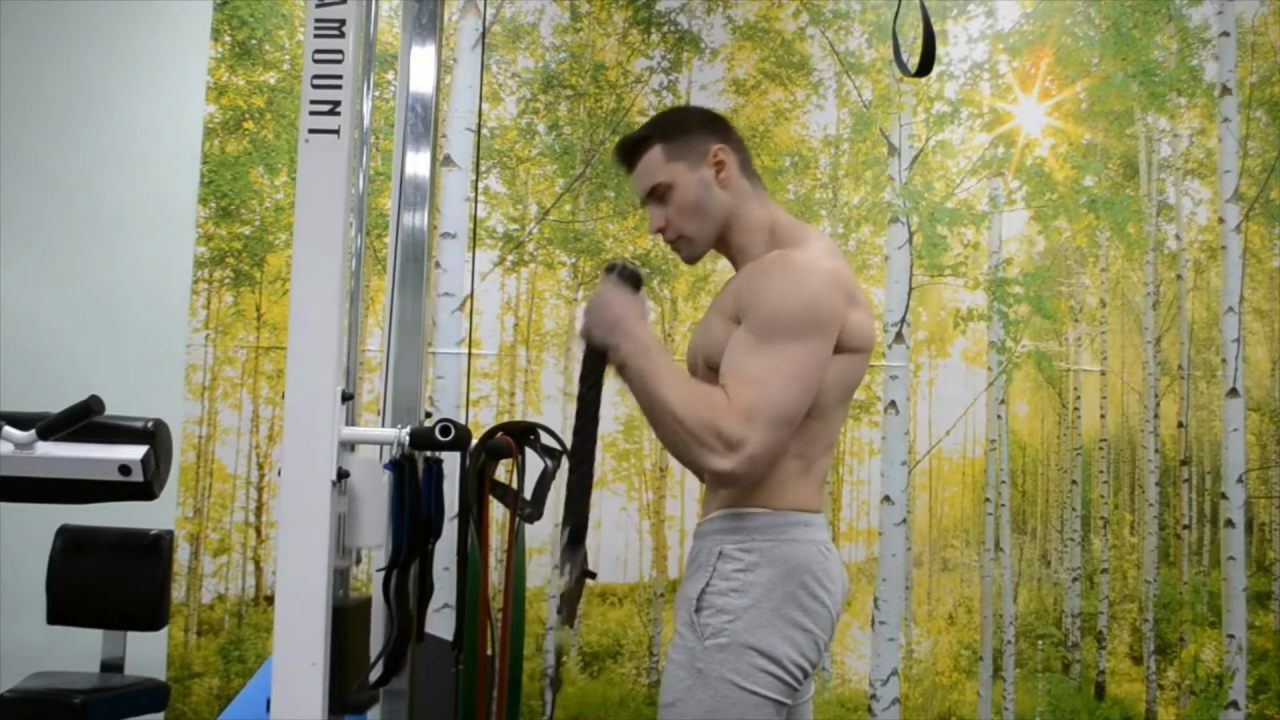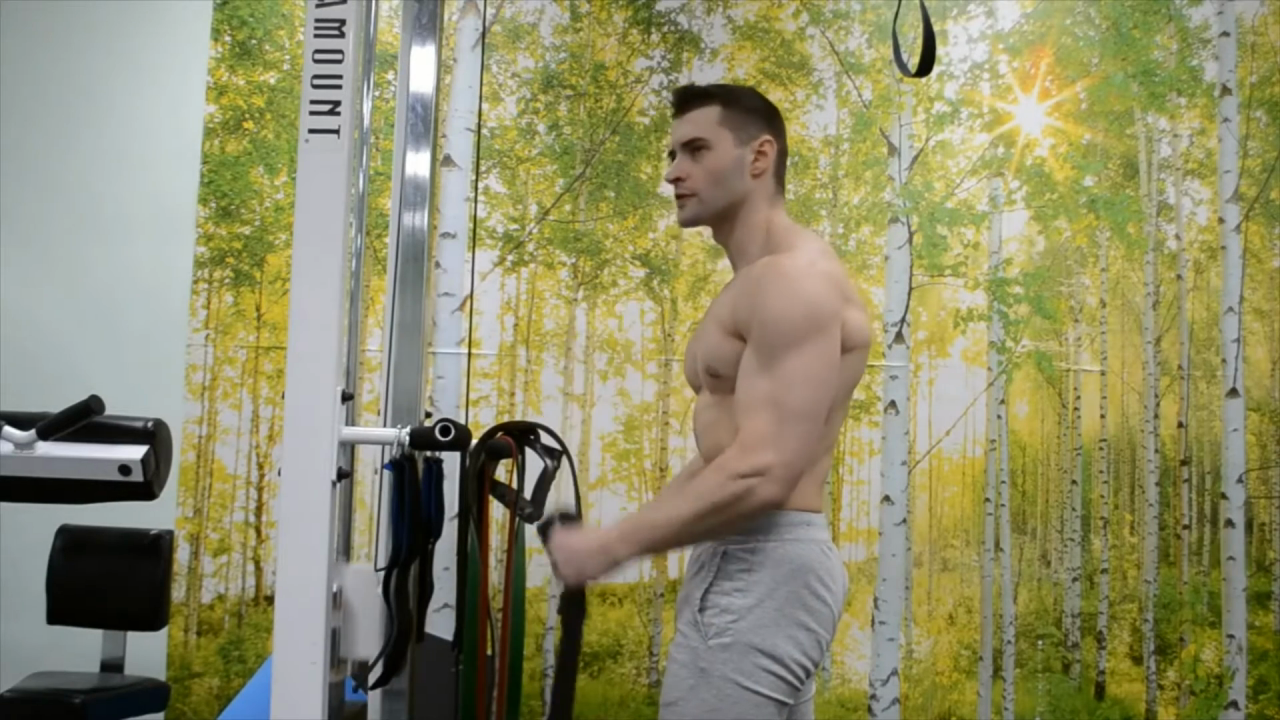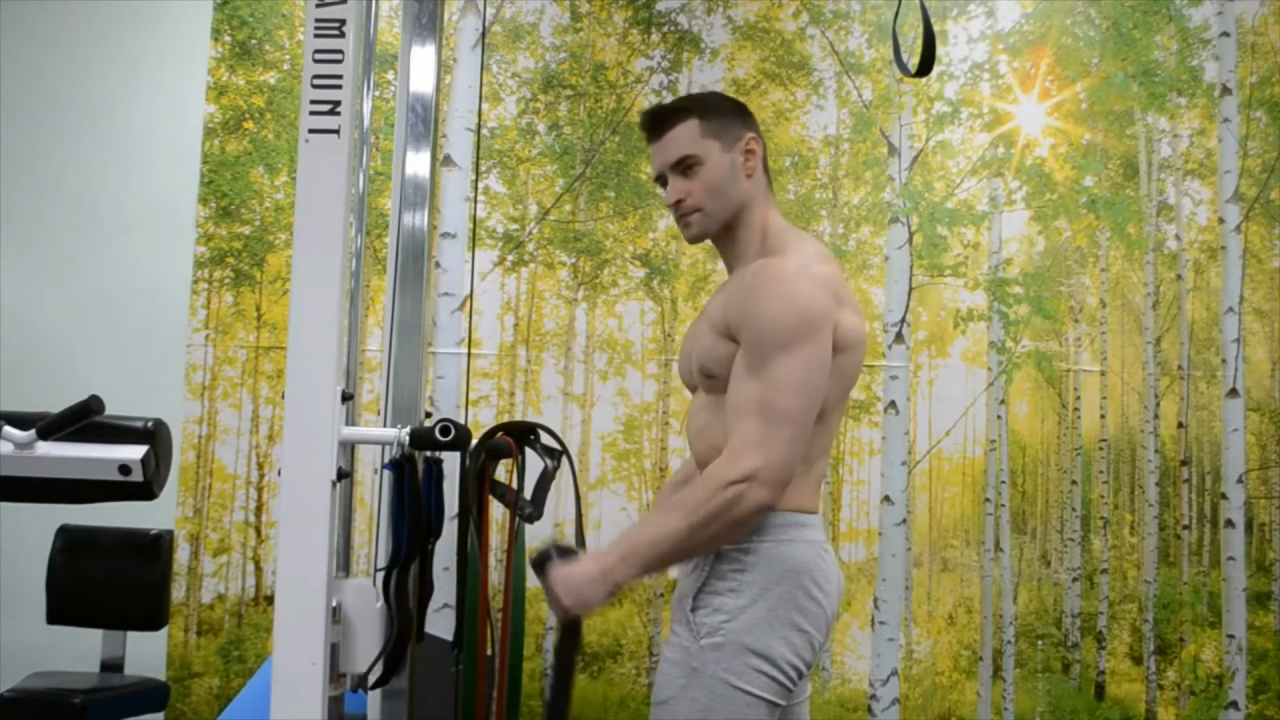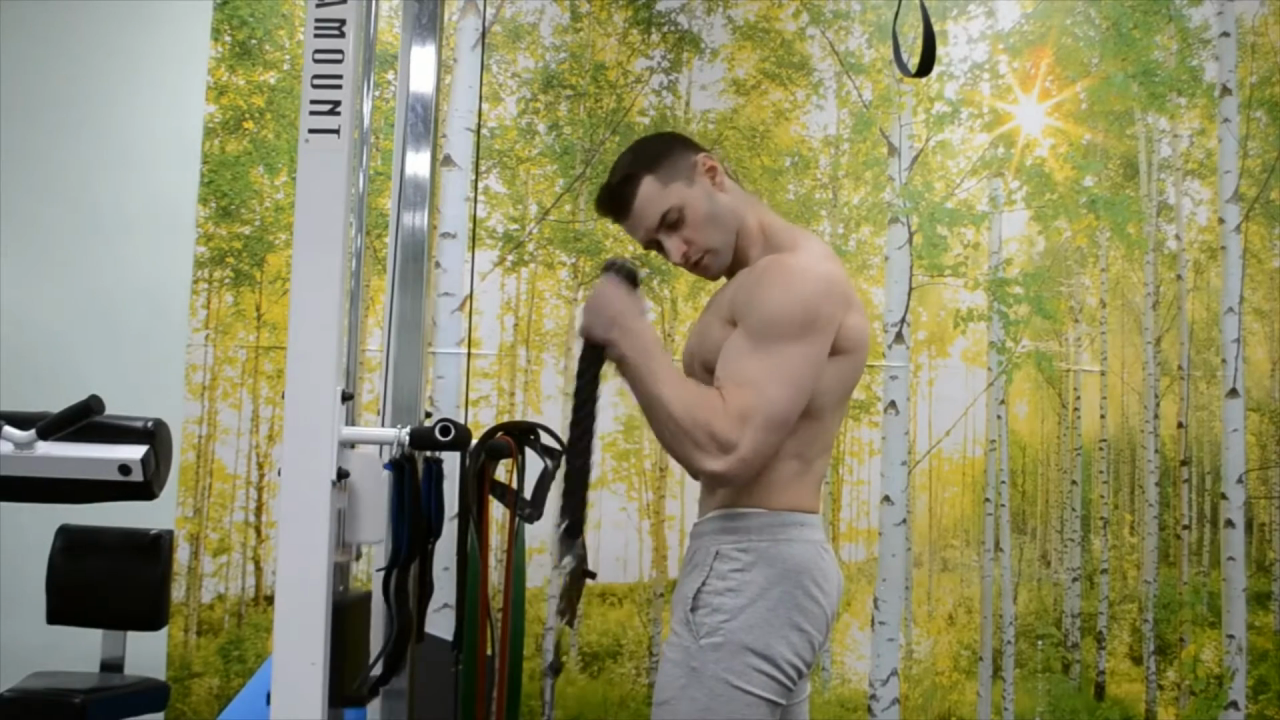
dt=0.5s
person 1, frame 1
left shoulder: (799, 274)
right shoulder: (771, 279)
left elbow: (731, 448)
right elbow: (714, 442)
left wrist: (631, 340)
right wrist: (628, 355)
left hip: (756, 568)
right hip: (763, 562)
person 1, frame 2
left shoulder: (793, 278)
right shoulder: (758, 286)
left elbow: (762, 473)
left wrist: (611, 543)
right wrist: (624, 538)
left hip: (760, 570)
right hip: (761, 565)
person 1, frame 3
left shoulder: (788, 280)
right shoulder: (756, 287)
left elbow: (753, 478)
left wrist: (610, 569)
right wrist: (619, 555)
left hip: (755, 573)
right hip: (762, 567)
person 1, frame 4
left shoulder: (795, 277)
right shoulder: (758, 286)
left elbow: (724, 450)
right elbow: (710, 450)
left wrist: (633, 336)
right wrist: (627, 353)
left hip: (754, 569)
right hip: (760, 563)
